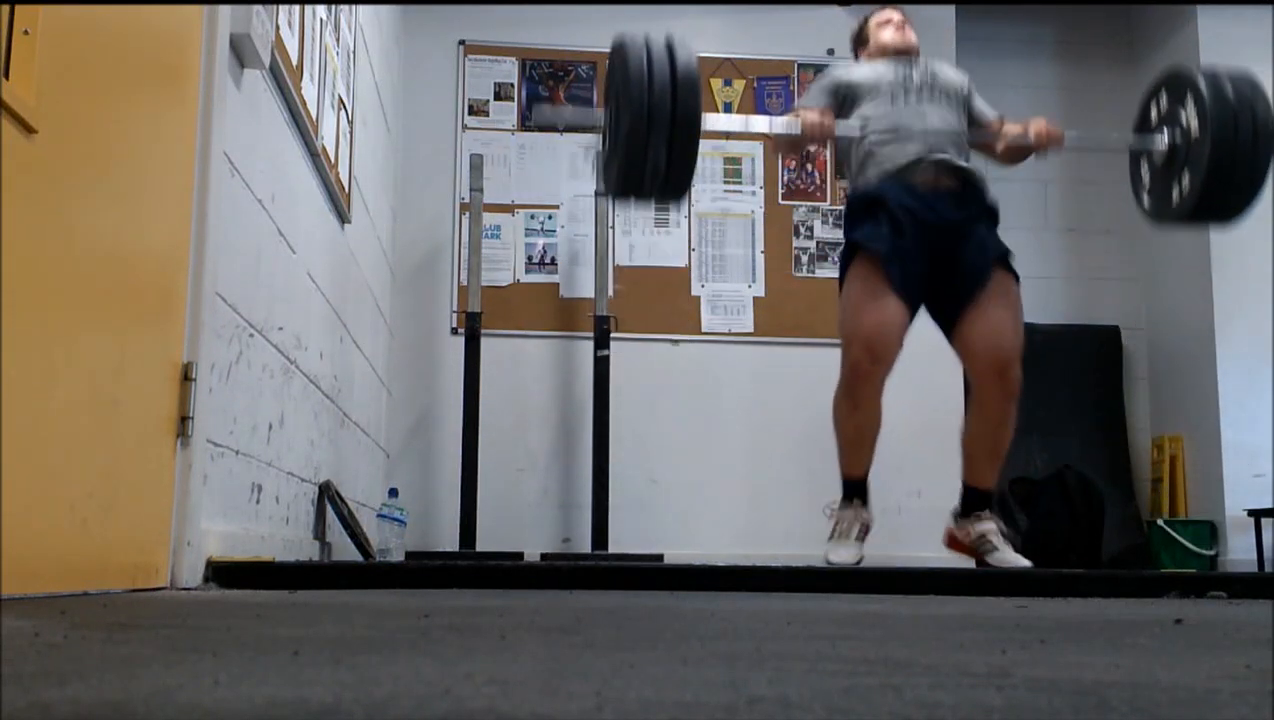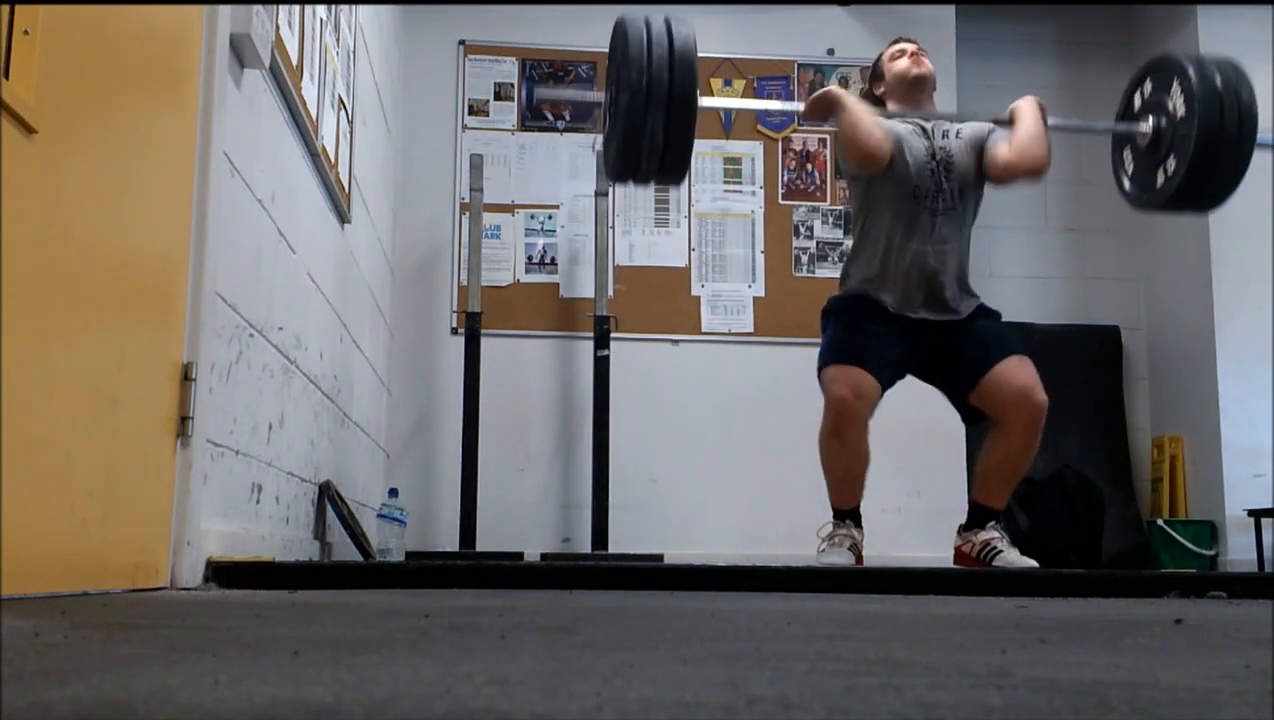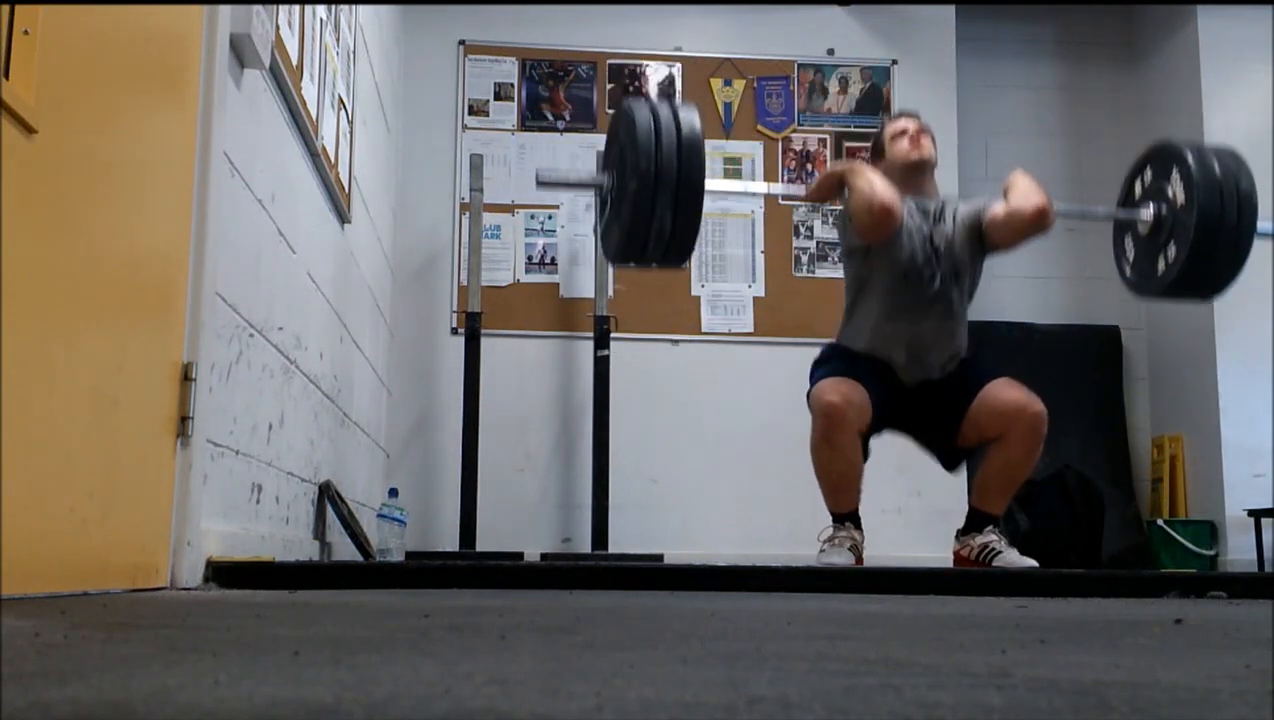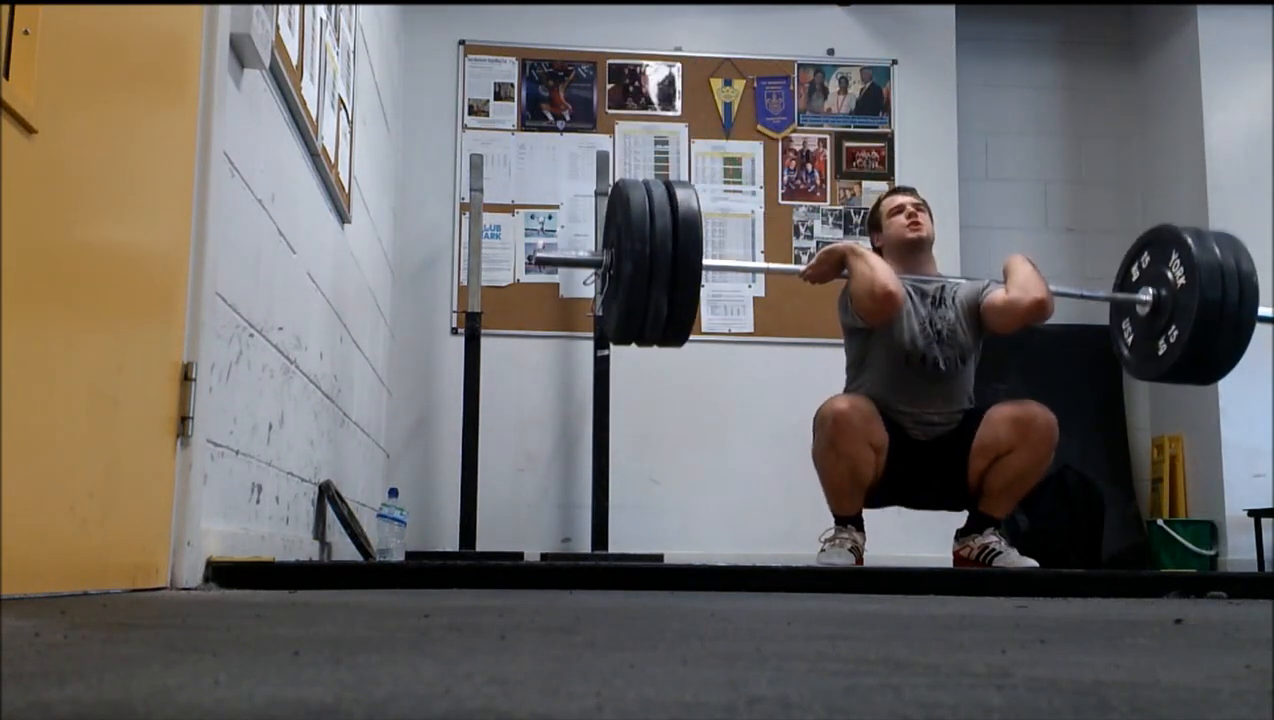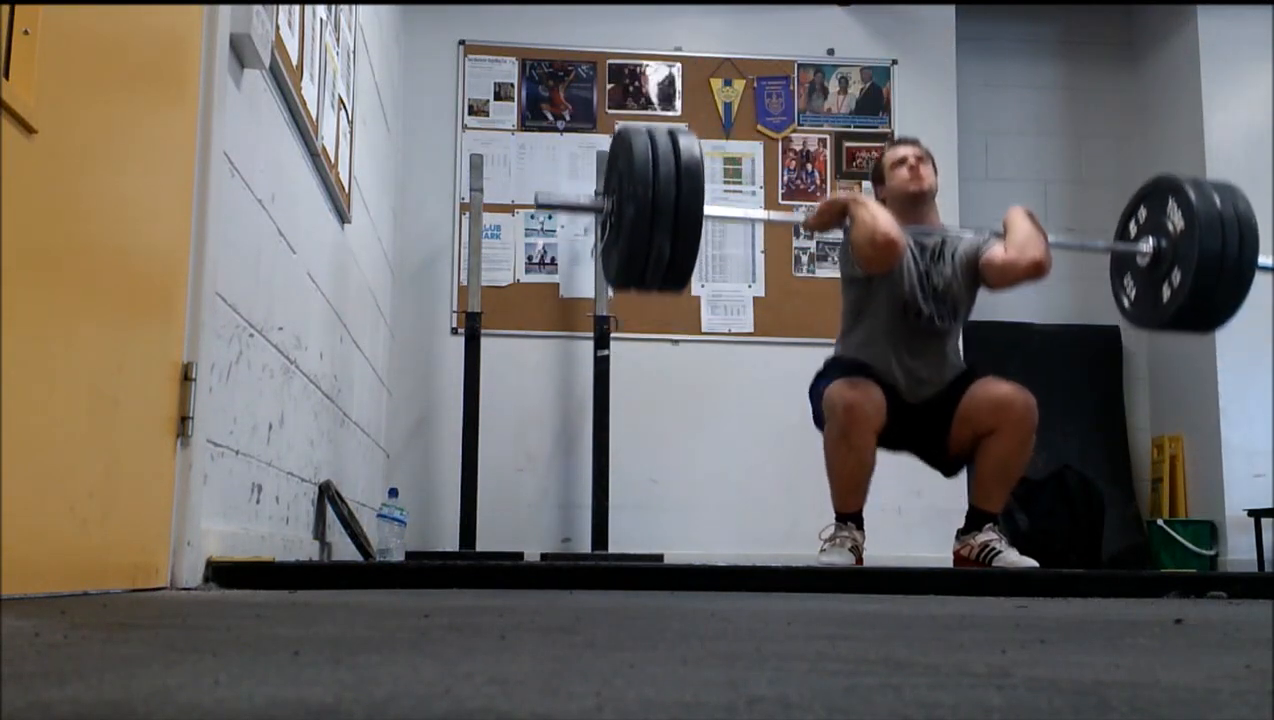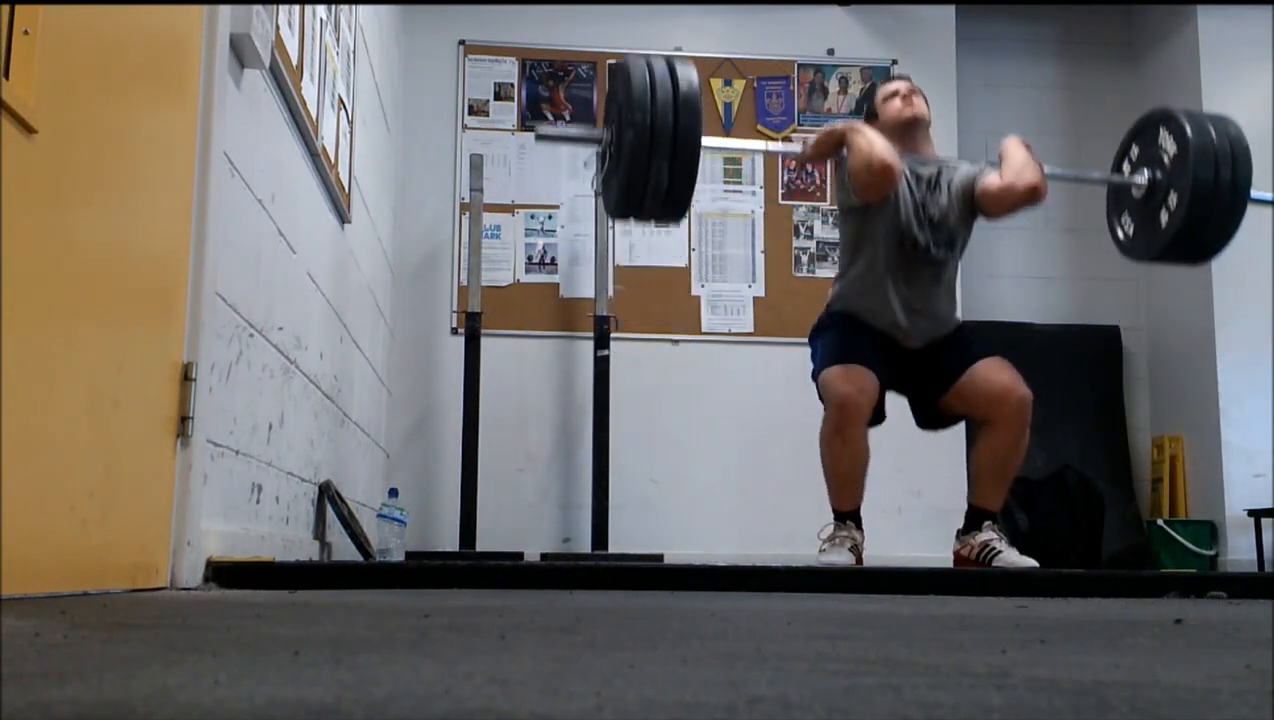
dt=0.3s
person 1, frame 1
left shoulder: (953, 78)
right shoulder: (848, 76)
left elbow: (997, 139)
right elbow: (799, 131)
left wrist: (1031, 135)
right wrist: (805, 125)
left hip: (963, 219)
right hip: (887, 209)
left knee: (999, 366)
right knee: (866, 360)
left ankle: (974, 519)
right ankle: (851, 514)
person 1, frame 2
left shoulder: (972, 136)
right shoulder: (877, 133)
left elbow: (1030, 162)
right elbow: (869, 147)
left wrist: (1028, 110)
right wrist: (839, 99)
left hip: (955, 311)
right hip: (876, 303)
left knee: (1027, 401)
right knee: (846, 399)
left ankle: (979, 532)
right ankle: (845, 531)
person 1, frame 3
left shoulder: (968, 219)
right shoulder: (865, 211)
left elbow: (1033, 213)
right elbow: (883, 209)
left wrist: (1017, 180)
right wrist: (850, 173)
left hip: (943, 375)
right hip: (866, 368)
left knee: (1026, 414)
right knee: (833, 406)
left ankle: (977, 536)
right ankle: (845, 534)
person 1, frame 4
left shoulder: (968, 297)
right shoulder: (866, 290)
left elbow: (1034, 304)
right elbow: (885, 294)
left wrist: (1017, 264)
right wrist: (850, 253)
left hip: (948, 443)
right hip: (877, 438)
left knee: (1037, 426)
right knee: (839, 415)
left ankle: (977, 538)
right ankle: (846, 535)
person 1, frame 5
left shoulder: (965, 250)
right shoulder: (866, 235)
left elbow: (1032, 263)
right elbow: (887, 243)
left wrist: (1016, 218)
right wrist: (851, 202)
left hip: (936, 389)
right hip: (864, 378)
left knee: (1016, 407)
right knee: (854, 407)
left ankle: (977, 536)
right ankle: (846, 533)
person 1, frame 6
left shoulder: (963, 179)
right shoulder: (863, 167)
left elbow: (1026, 188)
right elbow: (883, 167)
left wrist: (1012, 145)
right wrist: (845, 133)
left hip: (935, 334)
right hip: (859, 326)
left knee: (1011, 398)
right knee: (847, 399)
left ankle: (977, 534)
right ankle: (845, 532)
